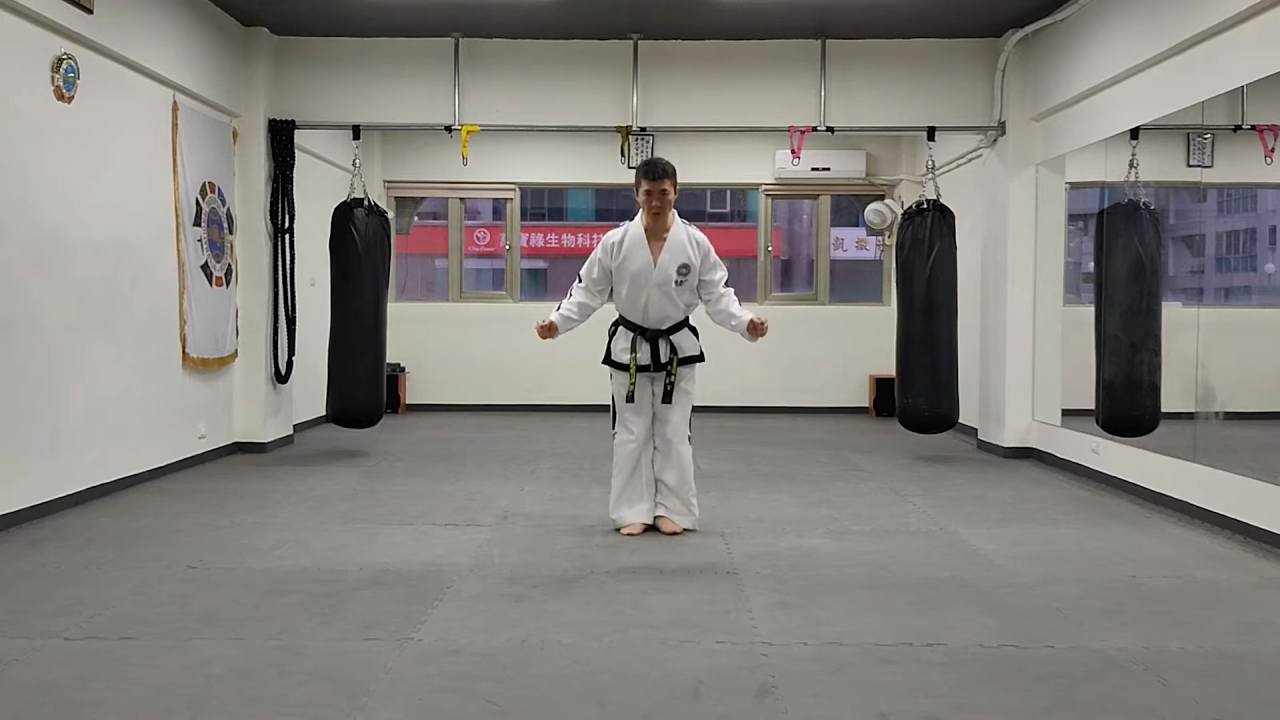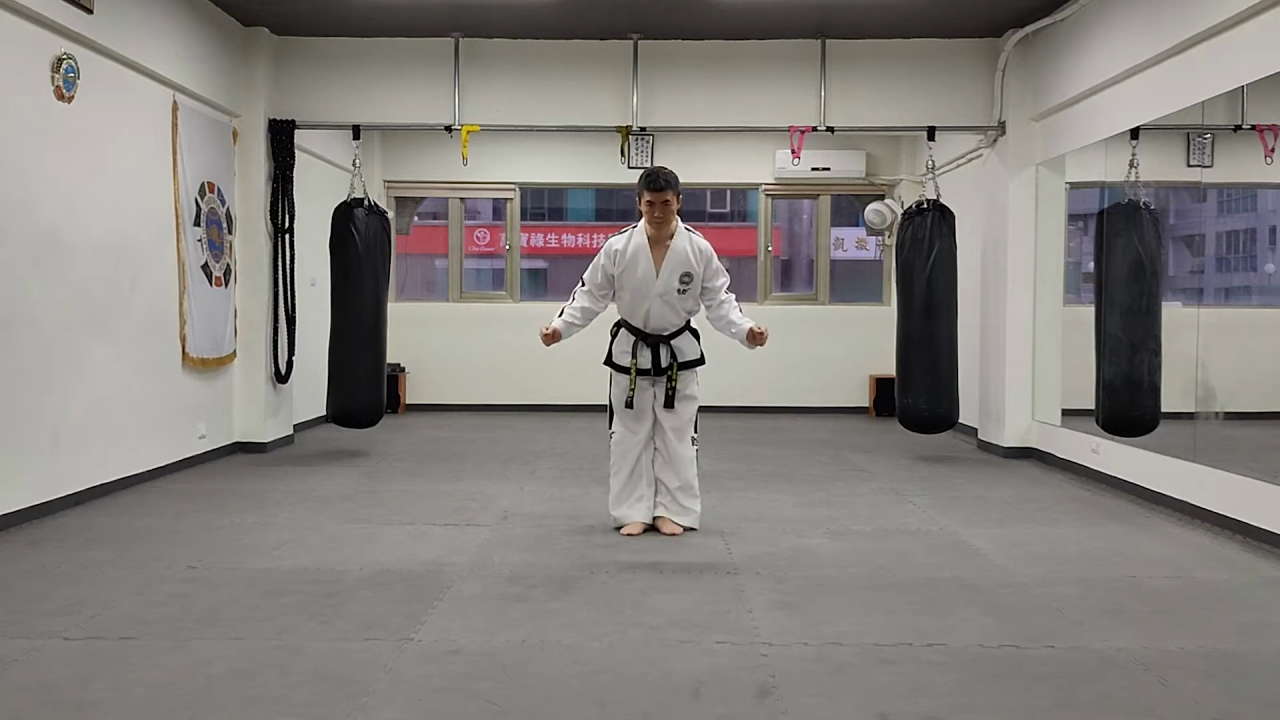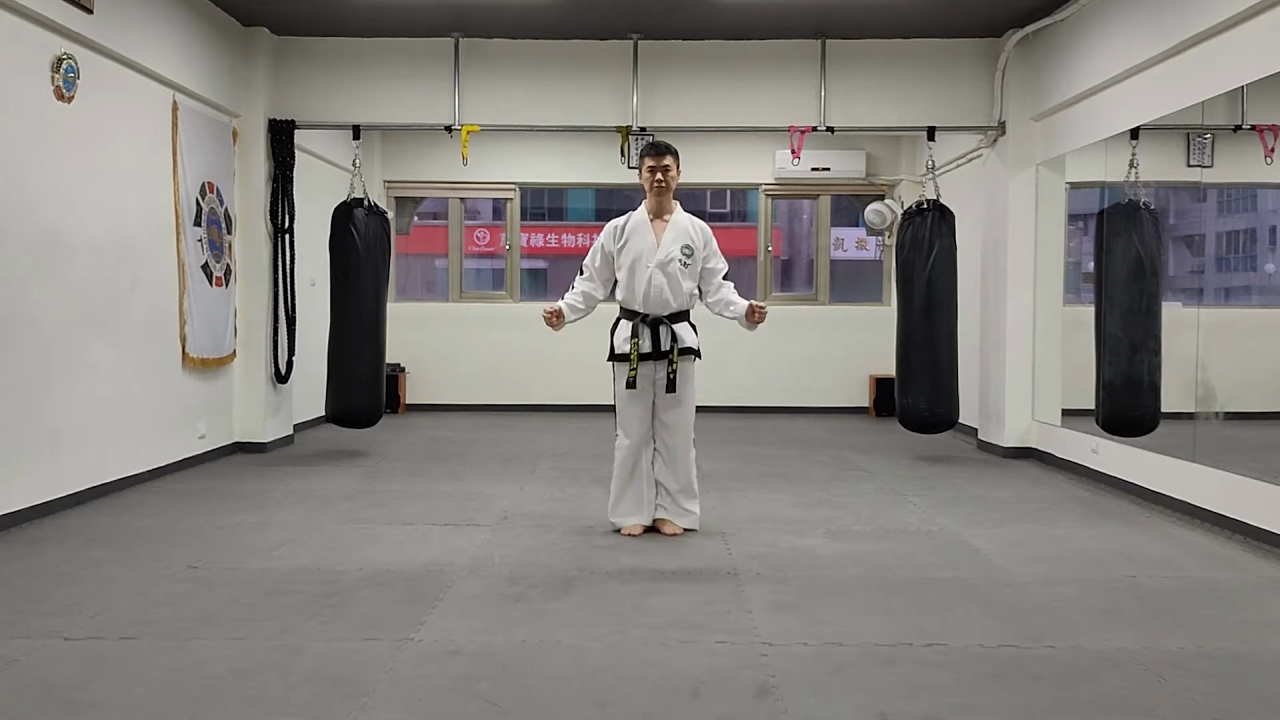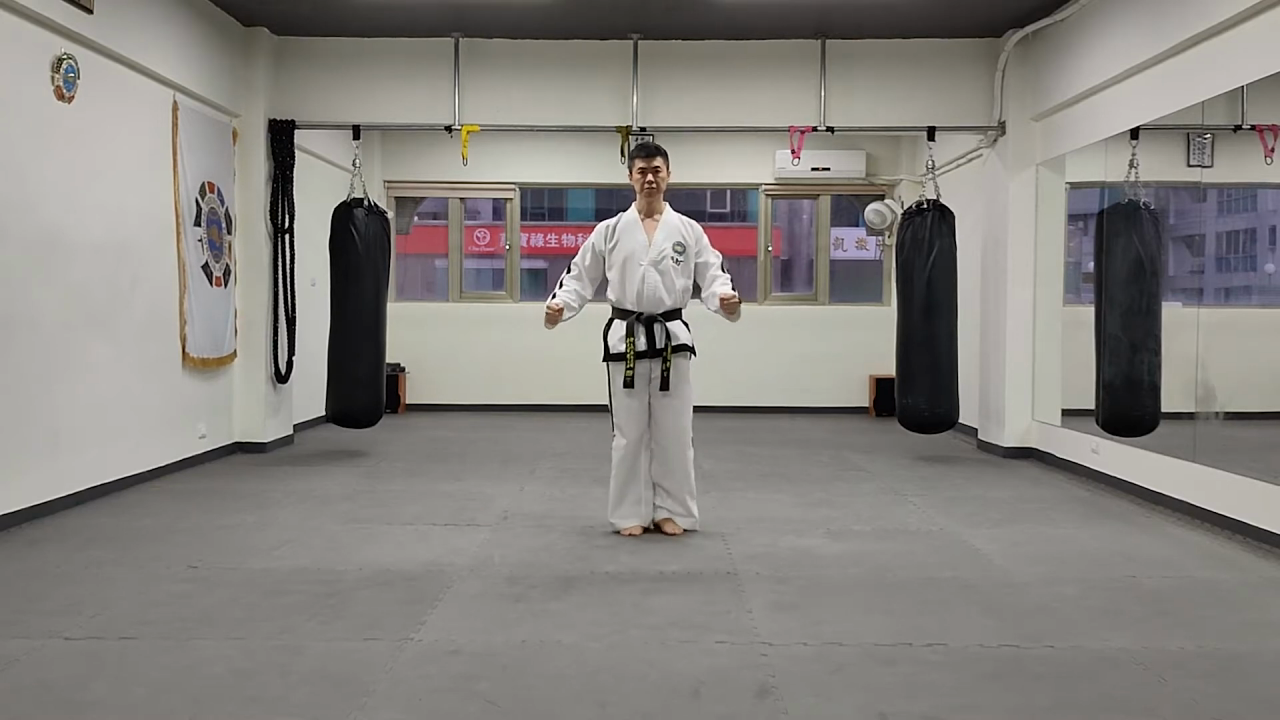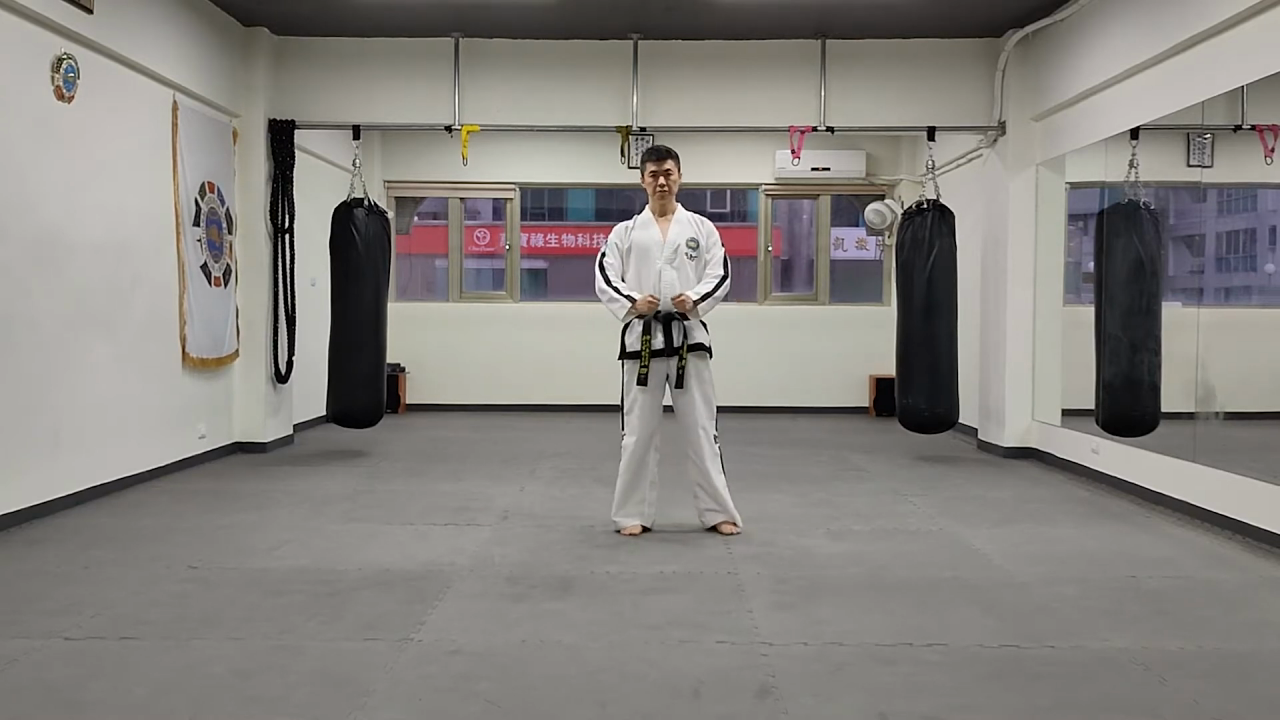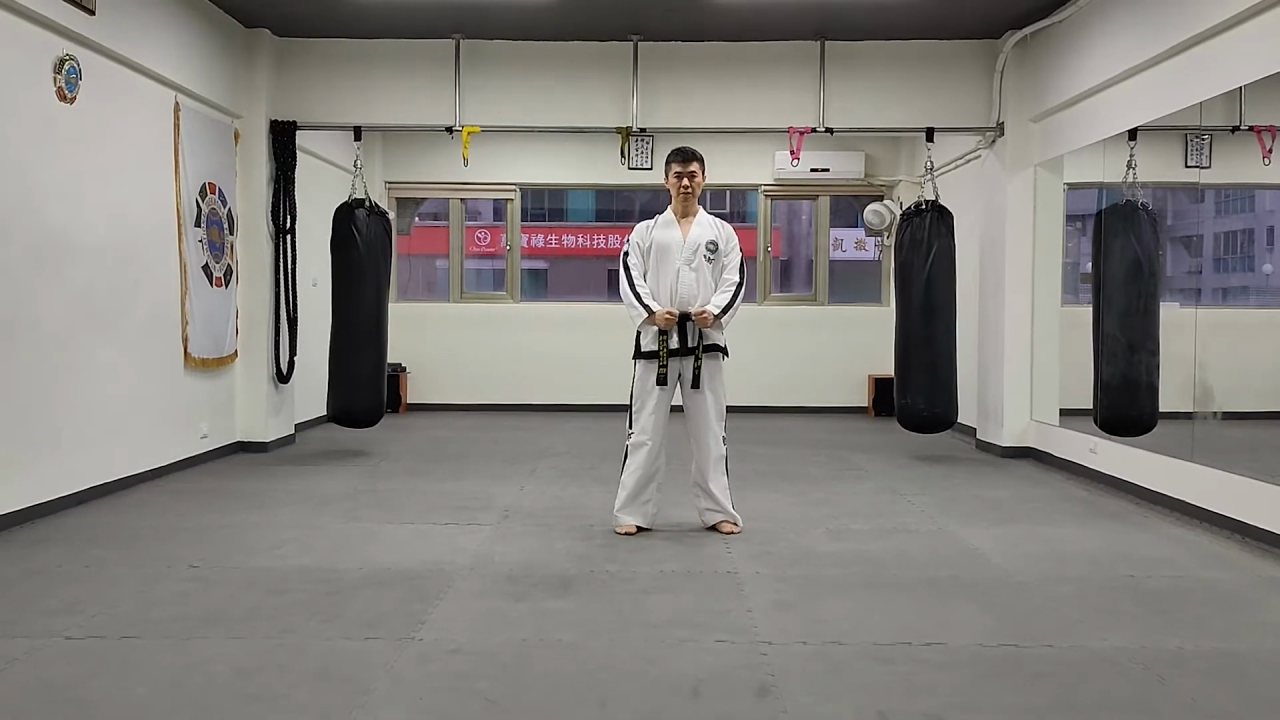
dt=0.7s
person 1, frame 1
left shoulder: (695, 242)
right shoulder: (616, 242)
left elbow: (717, 294)
right elbow: (589, 291)
left wrist: (746, 322)
right wrist: (557, 322)
left hip: (677, 347)
right hip: (630, 347)
left knee: (674, 432)
right knee: (631, 432)
left ankle: (671, 511)
right ankle: (634, 512)
person 1, frame 2
left shoulder: (698, 249)
right shoulder: (618, 247)
left elbow: (718, 300)
right elbow: (590, 295)
left wrist: (746, 330)
right wrist: (560, 327)
left hip: (679, 351)
right hip: (631, 350)
left knee: (676, 435)
right knee: (630, 434)
left ankle: (671, 511)
right ankle: (634, 512)
person 1, frame 3
left shoulder: (697, 231)
right shoulder: (618, 230)
left elbow: (715, 286)
right elbow: (592, 282)
left wrist: (744, 310)
right wrist: (564, 311)
left hip: (677, 339)
right hip: (631, 339)
left knee: (675, 432)
right knee: (632, 432)
left ankle: (672, 511)
right ankle: (633, 513)
person 1, frame 4
left shoulder: (689, 230)
right shoulder: (609, 231)
left elbow: (714, 273)
right elbow: (579, 275)
left wrist: (727, 299)
right wrist: (558, 304)
left hip: (672, 337)
right hip: (626, 338)
left knee: (674, 431)
right knee: (629, 433)
left ankle: (670, 511)
right ankle: (631, 514)
person 1, frame 5
left shoulder: (701, 227)
right shoulder: (625, 232)
left elbow: (720, 275)
right elbow: (605, 280)
left wrist: (695, 300)
right wrist: (633, 302)
left hip: (688, 336)
right hip: (643, 337)
left knee: (702, 428)
right knee: (638, 431)
left ankle: (718, 511)
right ankle: (633, 513)
person 1, frame 6
left shoulder: (721, 231)
right shoulder: (646, 231)
left elbow: (735, 281)
right elbow: (630, 280)
left wrist: (715, 312)
right wrist: (652, 313)
left hip: (704, 339)
right hip: (656, 339)
left knee: (709, 430)
right knee: (645, 430)
left ankle: (717, 511)
right ankle: (633, 512)
